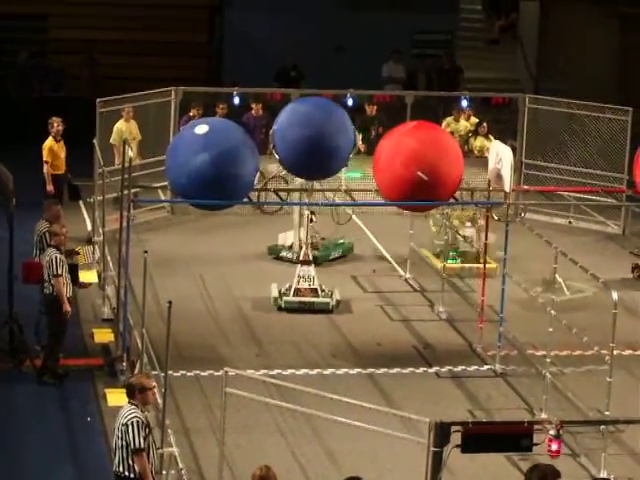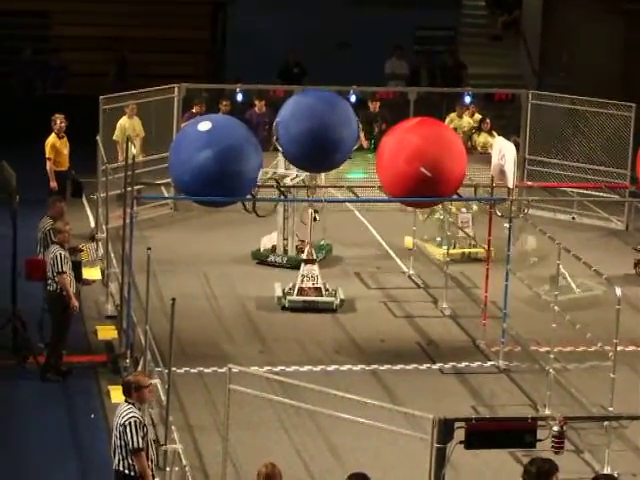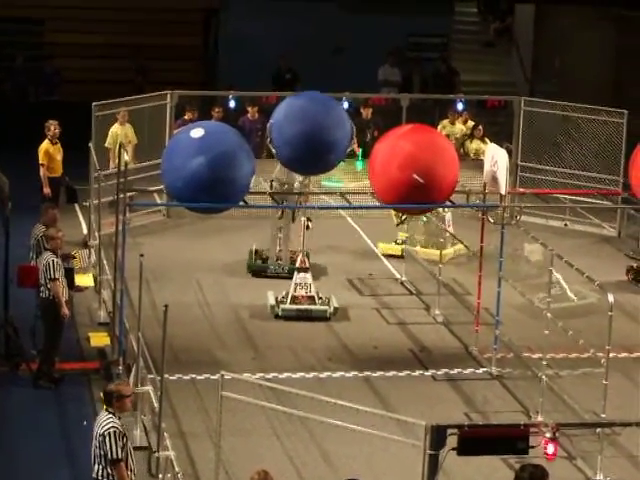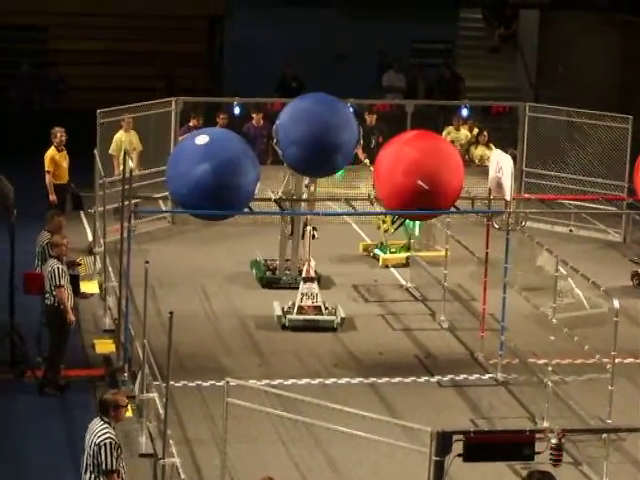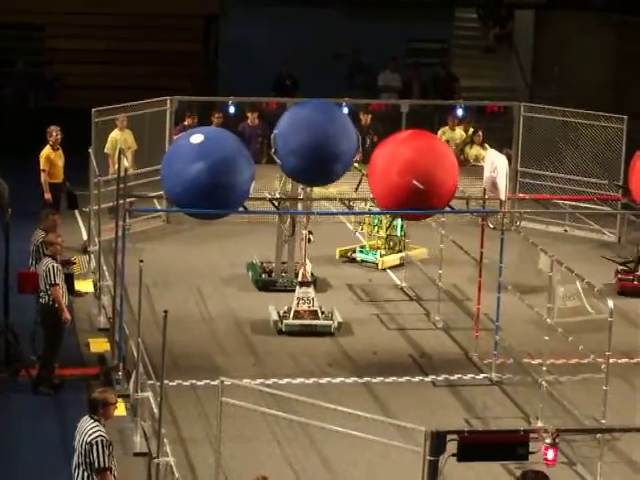
dt=0.4s
person 1, frame 1
left shoulder: (51, 253)
right shoulder: (56, 257)
right elbow: (57, 281)
right wrist: (65, 303)
left hip: (53, 298)
right hip: (57, 300)
left knee: (56, 335)
right knee: (56, 336)
left ankle: (52, 368)
right ankle: (45, 372)
person 1, frame 2
left shoulder: (54, 249)
right shoulder: (59, 253)
right elbow: (62, 278)
right wrist: (72, 298)
left hip: (55, 295)
right hip: (60, 297)
left knee: (59, 332)
right knee: (59, 334)
left ankle: (55, 366)
right ankle: (48, 369)
person 1, frame 3
left shoulder: (46, 256)
right shoulder: (52, 260)
right elbow: (54, 285)
right wrist: (63, 306)
left hip: (47, 301)
right hip: (52, 304)
left knee: (52, 339)
right knee: (52, 340)
left ankle: (48, 373)
right ankle: (41, 376)
person 1, frame 4
left shoulder: (52, 263)
right shoulder: (57, 267)
right elbow: (60, 292)
right wrist: (69, 313)
left hip: (53, 308)
right hip: (58, 310)
left knee: (57, 346)
right knee: (57, 348)
left ankle: (53, 380)
right ankle: (46, 383)
person 1, frame 5
left shoulder: (45, 262)
right shoulder: (52, 266)
right elbow: (55, 290)
right wrist: (65, 311)
left hip: (47, 306)
right hip: (53, 309)
left knee: (51, 345)
right knee: (52, 346)
left ankle: (48, 378)
right ankle: (41, 382)
